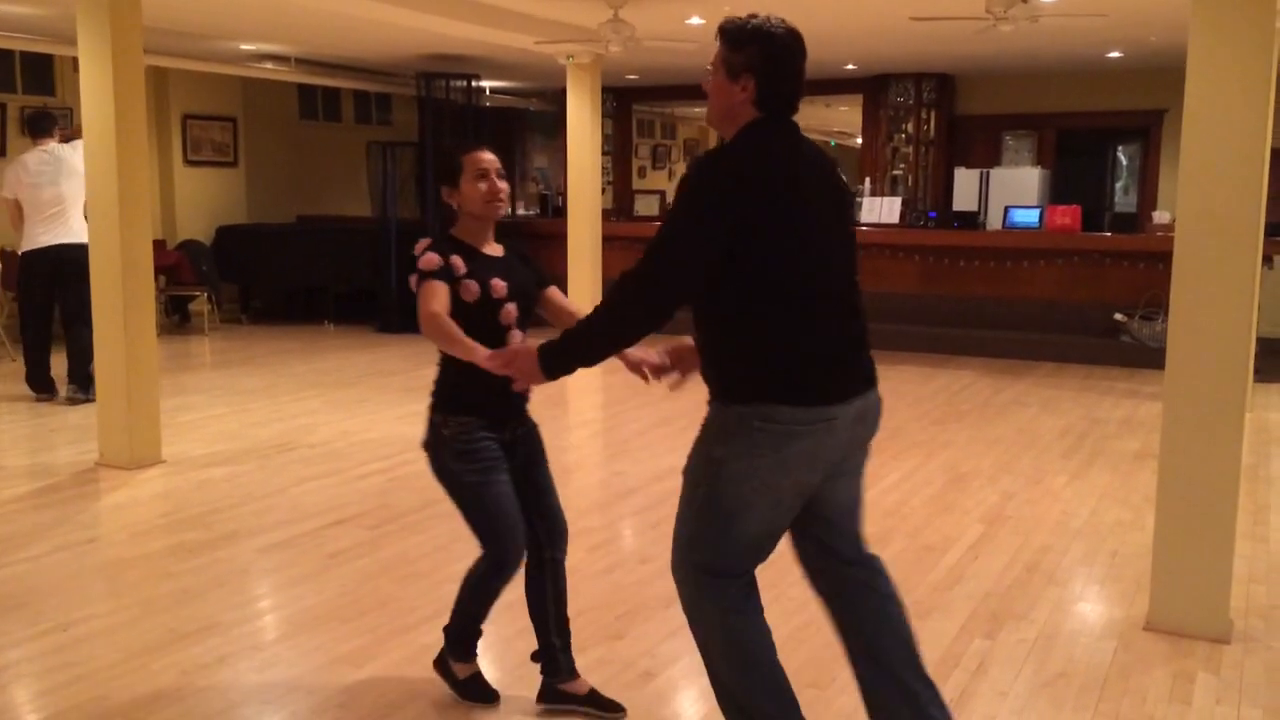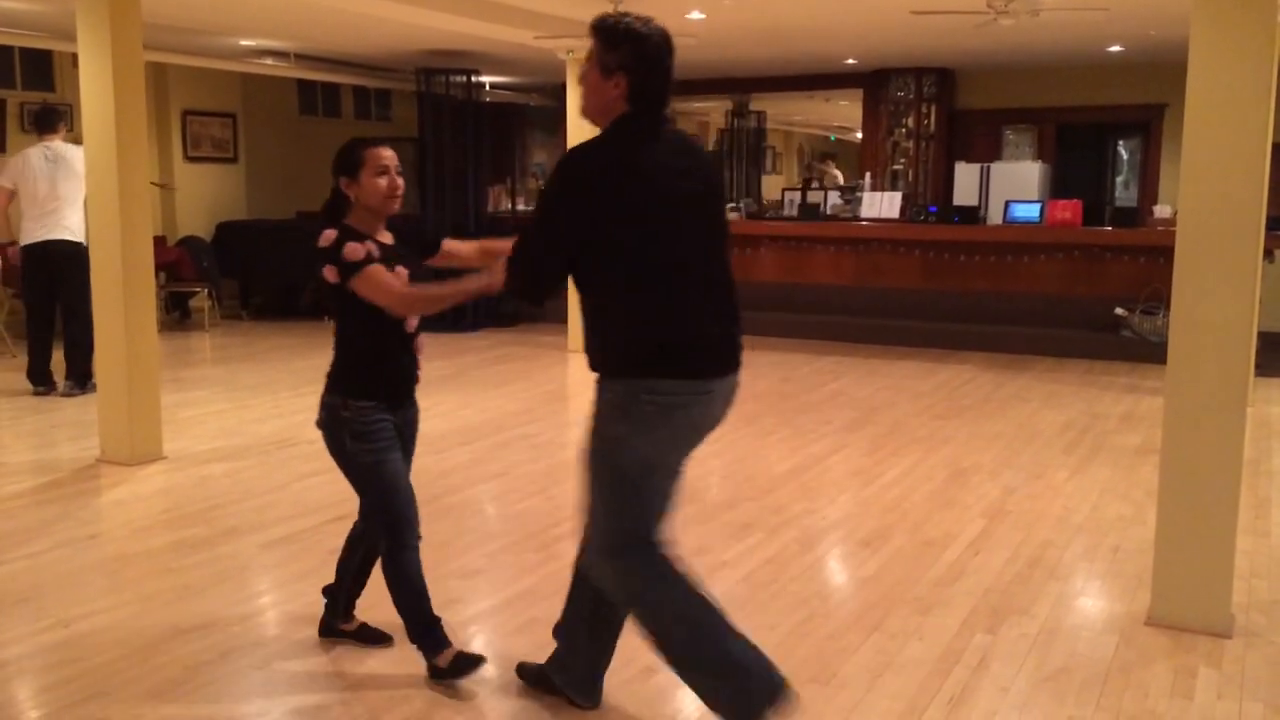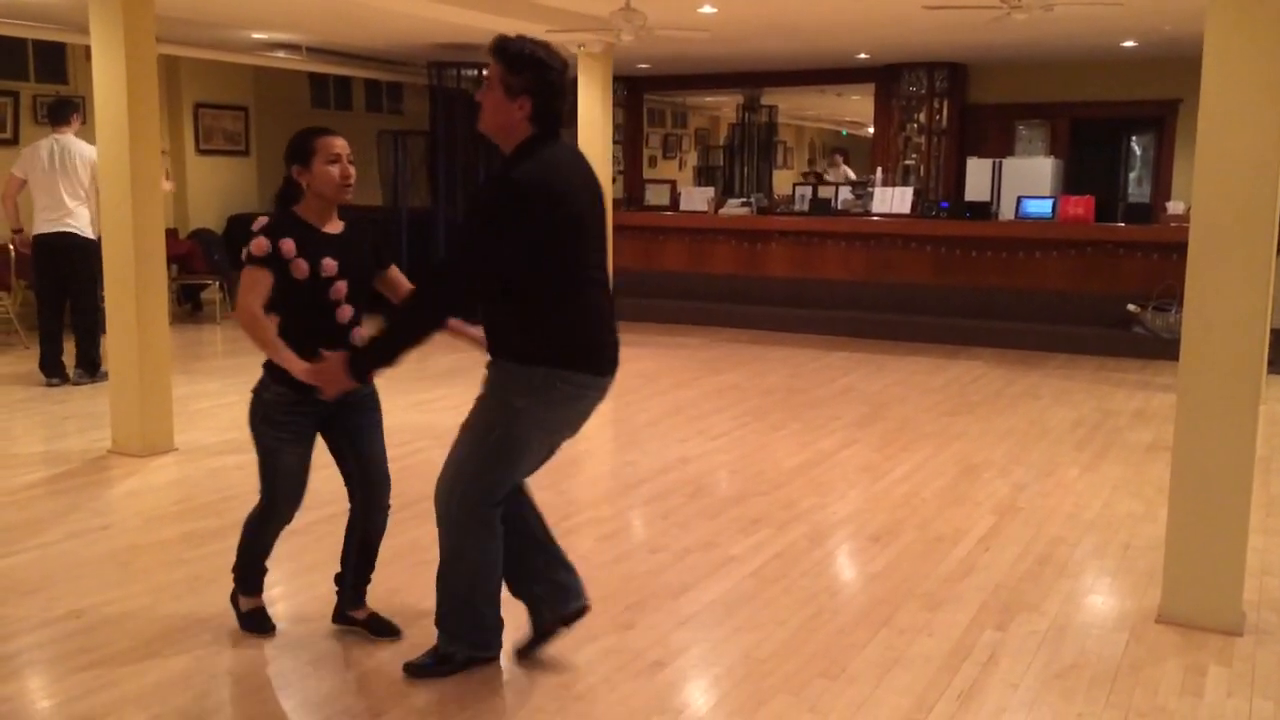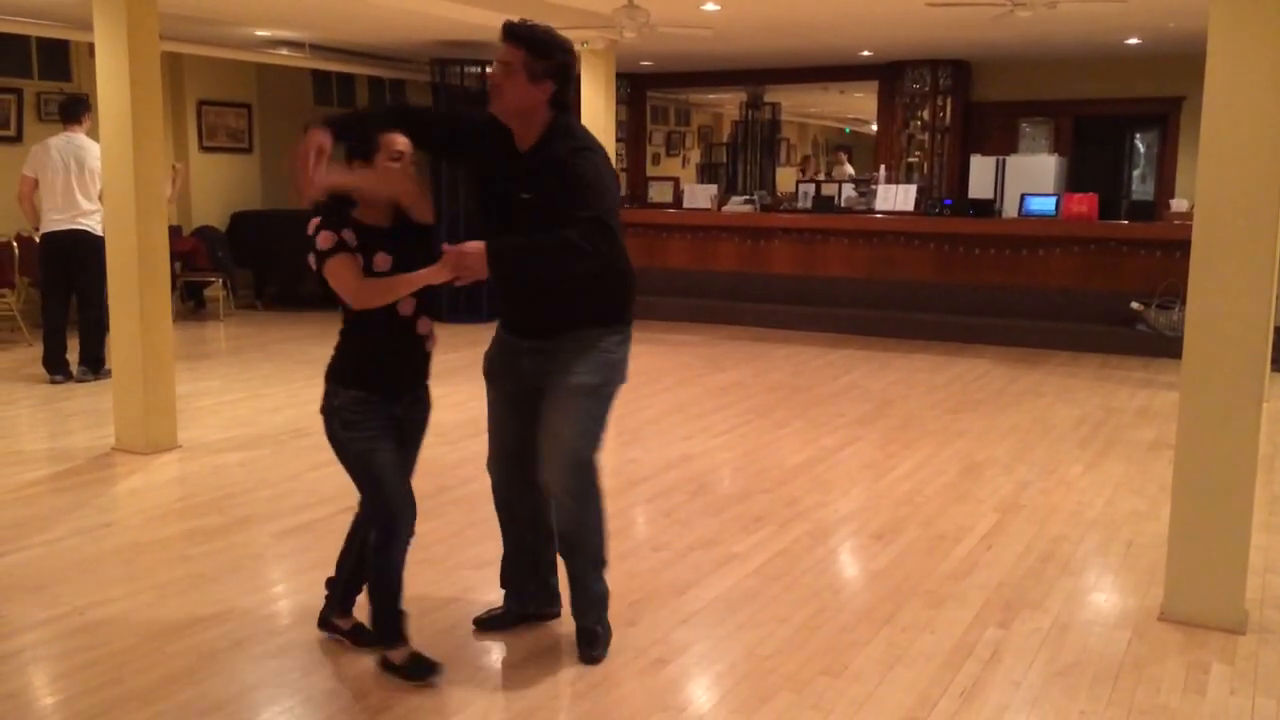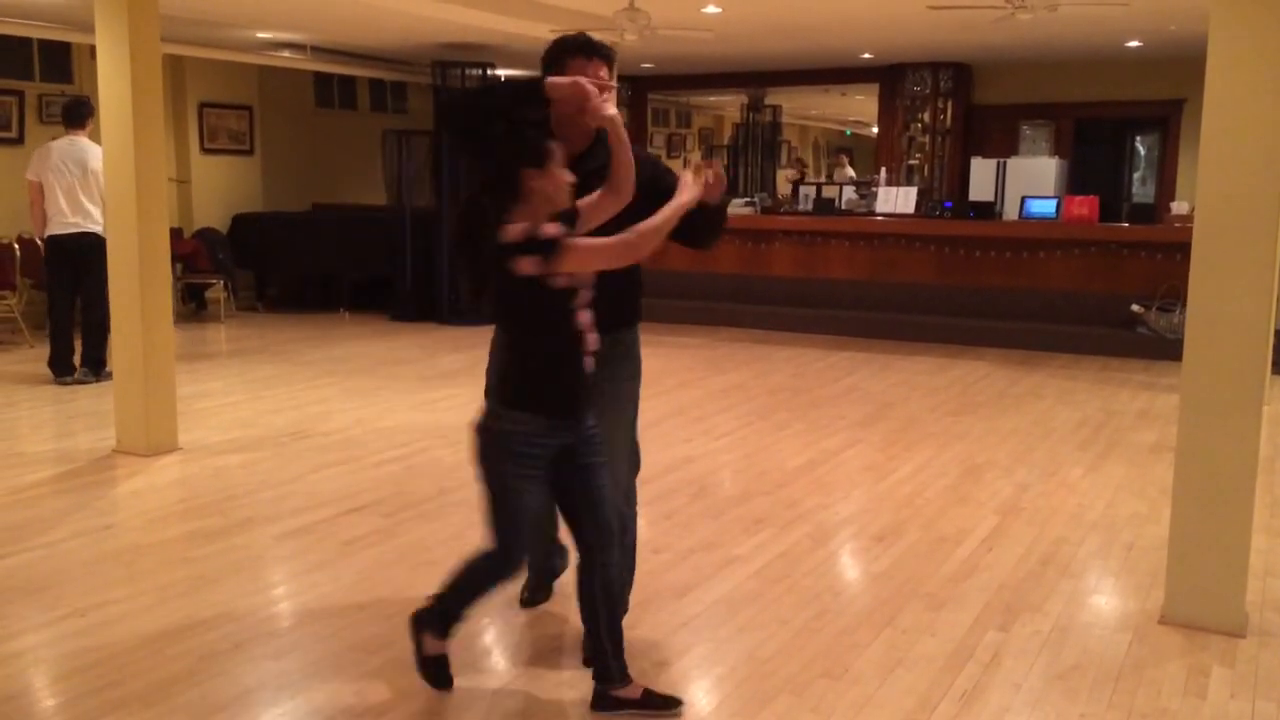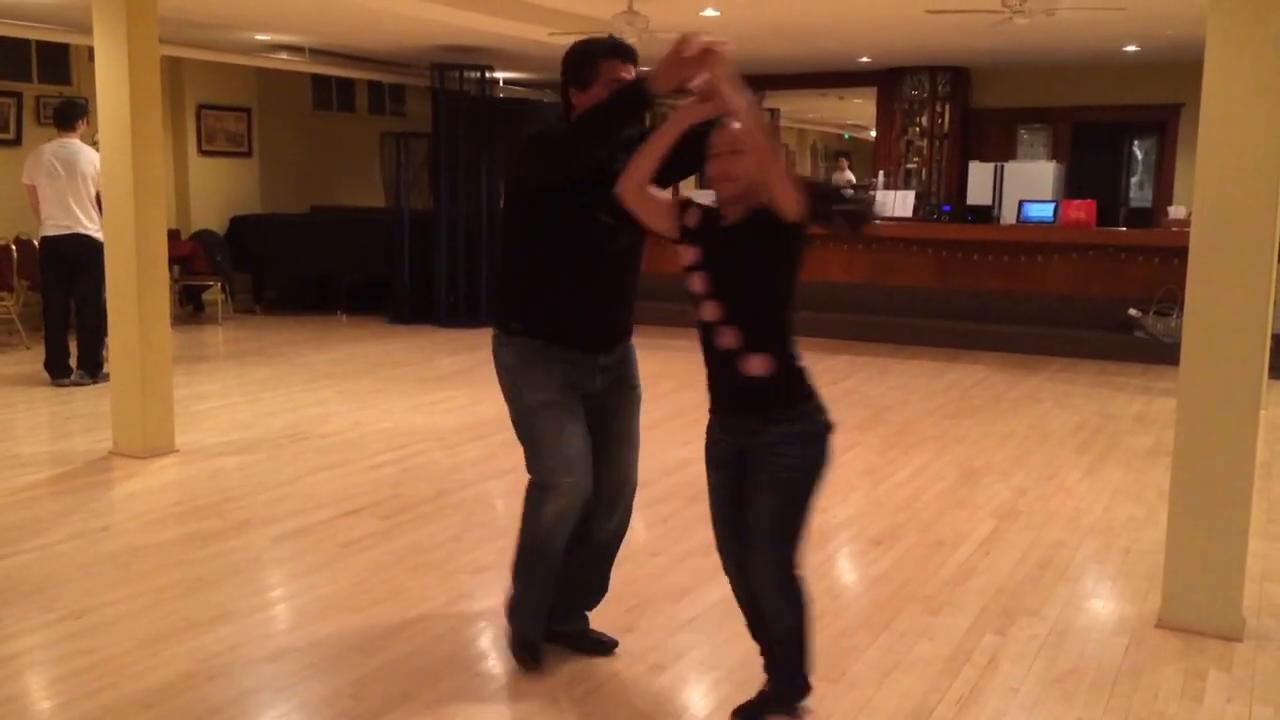
dt=0.5s
person 1, frame 1
left shoulder: (727, 174)
right shoulder: (818, 170)
left elbow: (653, 291)
left wrist: (550, 358)
right wrist: (711, 346)
left hip: (768, 412)
right hip: (849, 400)
left knee: (710, 571)
right knee: (840, 562)
person 1, frame 2
left shoulder: (589, 168)
right shoulder: (694, 161)
left elbow: (531, 281)
left wrist: (520, 257)
left hip: (646, 383)
right hip: (710, 373)
left knee: (629, 558)
right knee: (615, 530)
person 1, frame 3
left shoulder: (523, 187)
right shoulder: (565, 166)
left elbow: (444, 294)
left wrist: (356, 363)
right wrist: (492, 328)
left hip: (550, 372)
right hip: (574, 361)
left knee: (464, 494)
right knee: (491, 481)
left ankle: (466, 640)
right ankle: (556, 593)
person 1, frame 4
left shoulder: (577, 159)
right shoulder: (481, 133)
left elbow: (590, 242)
right elbow: (409, 123)
left wrist: (495, 257)
right wrist: (330, 130)
left hip: (586, 336)
right hip: (520, 336)
left knee: (564, 468)
right knee: (511, 469)
left ankle: (590, 612)
right ankle: (531, 594)
person 1, frame 5
left shoulder: (632, 164)
left elbow: (692, 230)
left wrist: (709, 200)
right wrist: (554, 101)
left hip: (606, 343)
left knee: (612, 478)
right ankle: (545, 562)
person 1, frame 6
left shoulder: (634, 155)
right shoulder: (545, 154)
left elbow: (710, 148)
right elbow: (577, 150)
right wrist: (652, 86)
left hip: (610, 353)
right hip: (536, 351)
left knee: (614, 490)
right knee: (564, 484)
left ankle: (564, 612)
right ankle: (528, 613)
person 2, frame 1
left shoulder: (518, 261)
right shoulder: (439, 254)
left elbow: (574, 320)
right elbow: (434, 322)
left wrist: (631, 354)
right wrist: (483, 357)
left hip: (514, 421)
right hip: (461, 426)
left knee: (550, 540)
right knee: (506, 547)
right ankle: (457, 653)
person 2, frame 2
left shoulder: (403, 242)
right shoulder: (340, 243)
left elbow: (476, 252)
right elbow: (400, 300)
right wrist: (485, 282)
left hip: (399, 404)
right hip: (357, 409)
left knee: (379, 516)
right knee: (401, 525)
left ankle: (338, 614)
right ankle: (436, 648)
person 2, frame 3
left shoulder: (358, 238)
right shoulder: (275, 233)
left elbow: (405, 294)
right elbow: (248, 310)
right wrist: (289, 360)
left hip: (351, 391)
right hip: (288, 396)
left knee: (374, 497)
right knee: (281, 504)
left ankle: (351, 603)
right ankle: (246, 590)
person 2, frame 4
left shoulder: (413, 221)
right shoulder: (334, 229)
left elbow: (417, 193)
right elbow: (358, 297)
right wrist: (431, 274)
left hip: (411, 393)
right hip: (358, 398)
left knee: (380, 512)
right knee: (397, 514)
left ankle: (337, 610)
right ankle: (392, 641)
person 2, frame 5
left shoulder: (553, 228)
right shoulder: (522, 240)
left elbow: (613, 195)
right elbow: (631, 249)
left wrist: (608, 122)
right wrist: (685, 194)
left hip: (566, 419)
right hip: (521, 423)
left knee: (599, 549)
right knee: (511, 553)
right ankle: (433, 628)
person 2, frame 6
left shoulder: (779, 222)
right shoulder: (698, 226)
left elbow: (773, 162)
right elbow: (629, 189)
left wrist: (728, 85)
right wrist: (685, 118)
left hip: (788, 423)
right hip: (733, 422)
left knee: (767, 563)
right knee: (741, 559)
person 3, frame 1
right shoulder: (76, 152)
right wrist: (74, 136)
left hip: (34, 251)
right hip: (74, 246)
left knee: (35, 322)
right knee: (78, 319)
left ankle: (42, 386)
right ankle: (79, 384)
person 3, frame 2
right shoulder: (80, 155)
left hip: (32, 246)
right hip: (70, 243)
left knee: (38, 316)
right knee: (77, 314)
left ankle: (40, 379)
right ankle: (77, 379)
person 3, frame 3
left shoulder: (31, 153)
right shoulder: (88, 152)
left hip: (43, 237)
right hip: (80, 236)
left knee: (49, 307)
right knee: (85, 306)
left ankle: (53, 370)
right ankle: (86, 368)
person 3, frame 4
left shoulder: (41, 150)
right shoulder: (97, 151)
left elbow: (24, 196)
left wrist: (38, 225)
left hip: (52, 235)
right hip: (88, 234)
left knee: (54, 304)
right knee: (92, 303)
left ankle: (56, 367)
right ankle: (90, 365)
person 3, frame 5
left shoulder: (43, 154)
right shoulder: (100, 155)
left elbow: (36, 204)
left wrist: (42, 237)
left hip: (57, 238)
right hip: (93, 237)
left knee: (60, 306)
right knee: (94, 305)
left ankle: (63, 368)
right ankle: (92, 367)
person 3, frame 6
left shoulder: (36, 157)
right shoulder: (92, 157)
left elbow: (35, 205)
right elbow: (105, 202)
left hip: (51, 240)
right hip: (87, 239)
left knee: (55, 307)
right knee: (89, 306)
left ankle: (59, 370)
right ankle: (88, 369)
